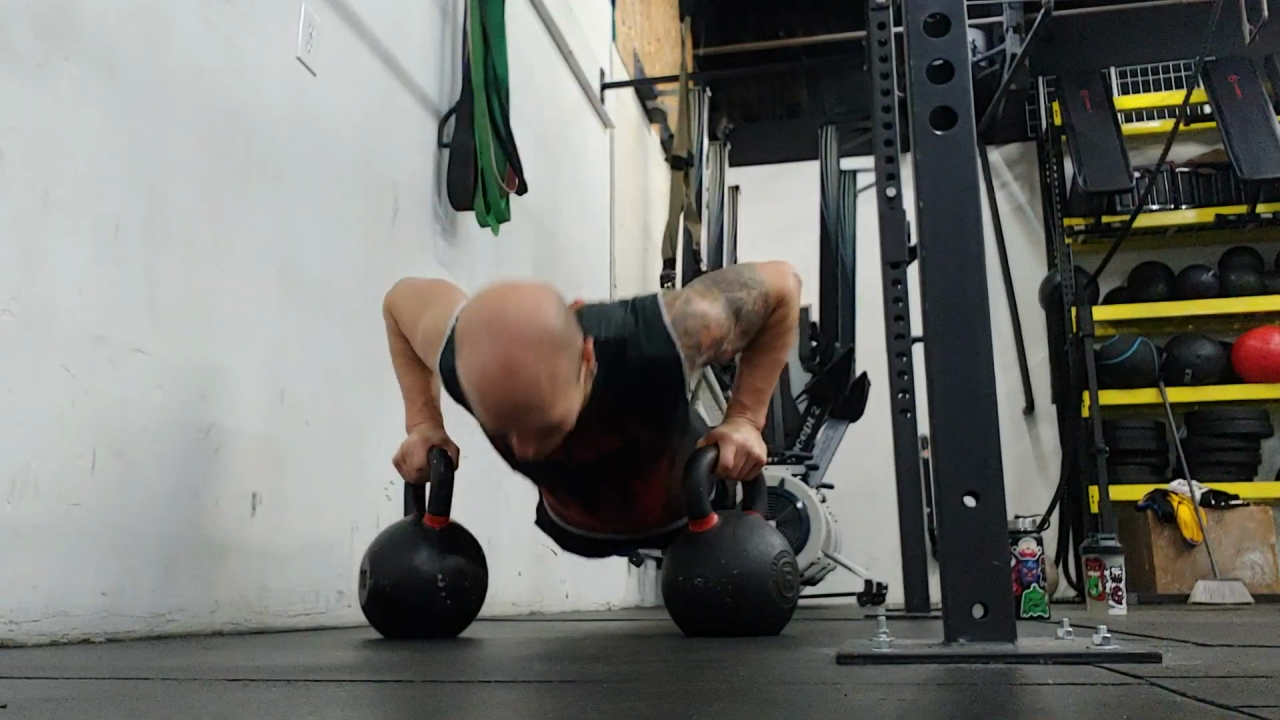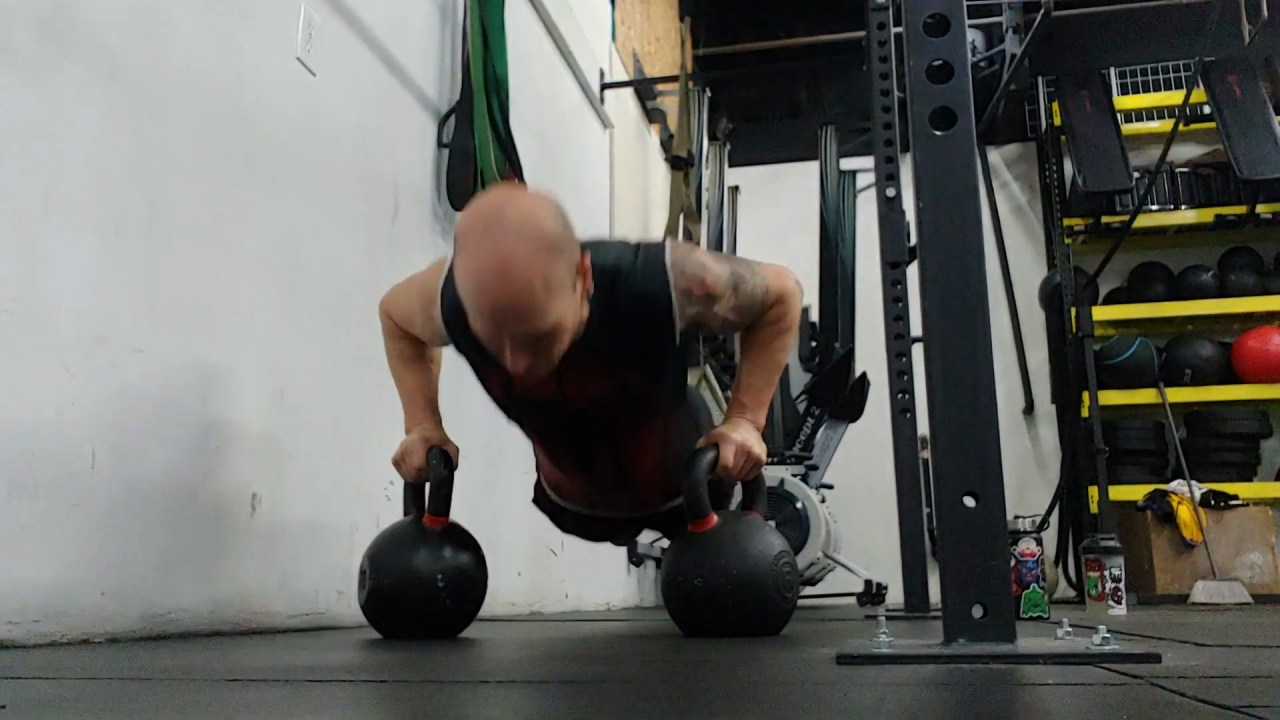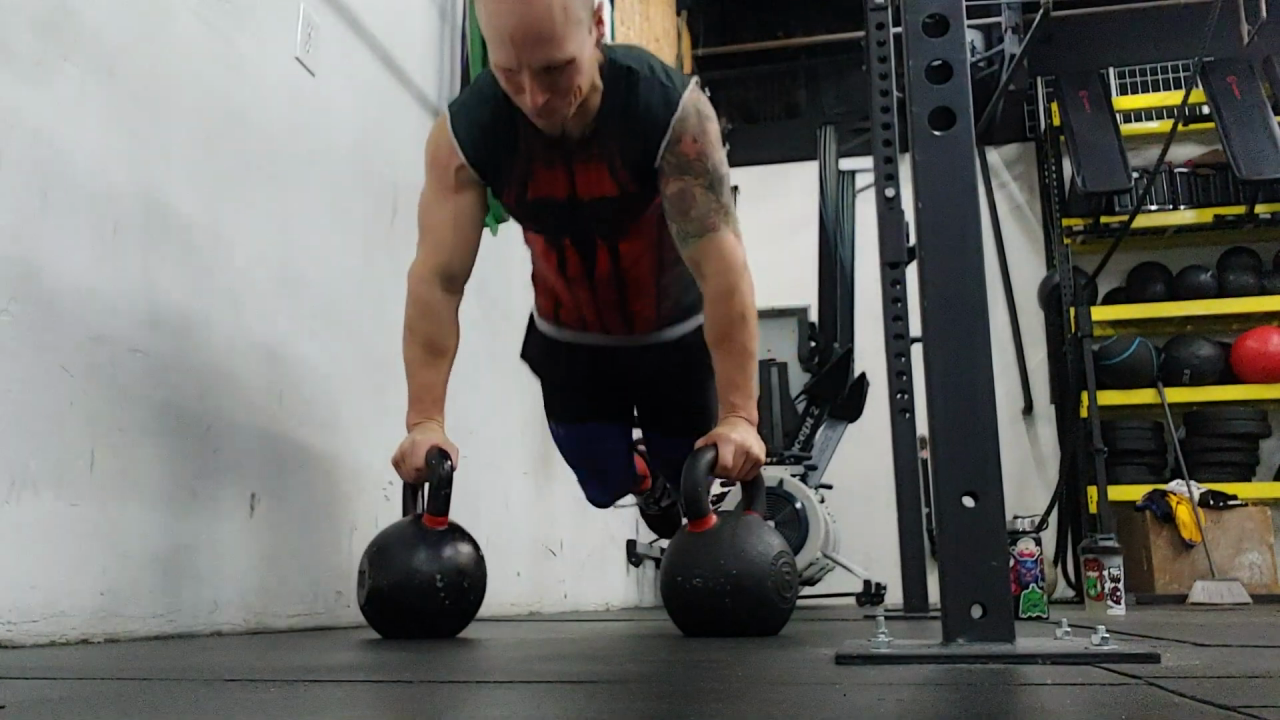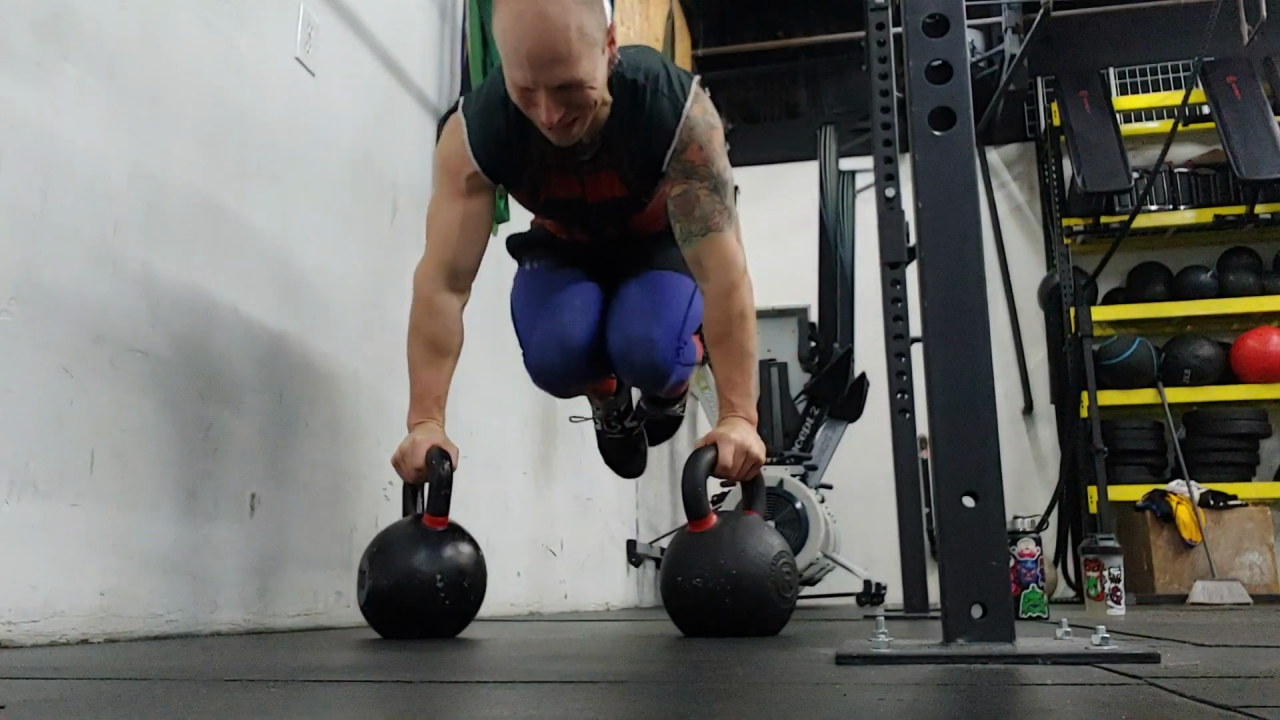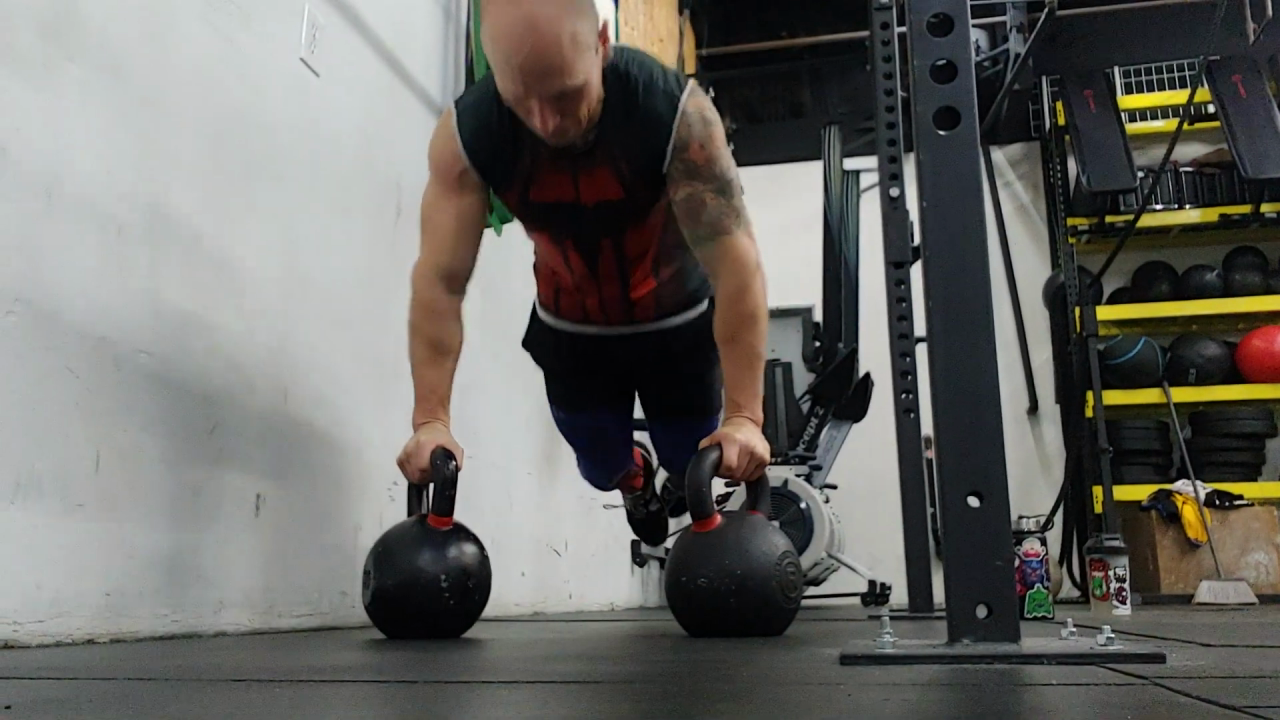
dt=0.4s
person 1, frame 1
left shoulder: (665, 341)
right shoulder: (457, 354)
left elbow: (780, 286)
right elbow: (400, 300)
left wrist: (746, 418)
right wrist: (423, 423)
left hip: (683, 508)
person 1, frame 2
left shoulder: (663, 285)
right shoulder: (453, 299)
left elbow: (781, 294)
right elbow: (396, 314)
left wrist: (745, 420)
right wrist: (423, 425)
left hip: (682, 487)
person 1, frame 3
left shoulder: (669, 106)
right shoulder: (465, 130)
left elbow: (723, 268)
right elbow: (438, 281)
left wrist: (740, 417)
right wrist: (425, 421)
left hip: (673, 333)
right hip: (566, 339)
left knee: (689, 478)
right knee: (604, 487)
left ankle: (671, 484)
right ankle: (642, 482)
person 1, frame 4
left shoulder: (675, 106)
right shoulder: (476, 130)
left elbow: (722, 269)
right elbow: (445, 280)
left wrist: (739, 417)
right wrist: (425, 423)
left hip: (659, 242)
right hip: (564, 245)
left knee: (646, 350)
right knee: (556, 354)
left ankle: (667, 389)
right ankle: (608, 399)
person 1, frame 5
left shoulder: (674, 111)
right shoulder: (466, 133)
left elbow: (735, 267)
right elbow: (441, 280)
left wrist: (744, 417)
right wrist: (430, 421)
left hip: (675, 322)
right hip: (571, 330)
left knee: (694, 472)
right knee: (603, 470)
left ankle: (678, 477)
right ankle: (634, 474)
